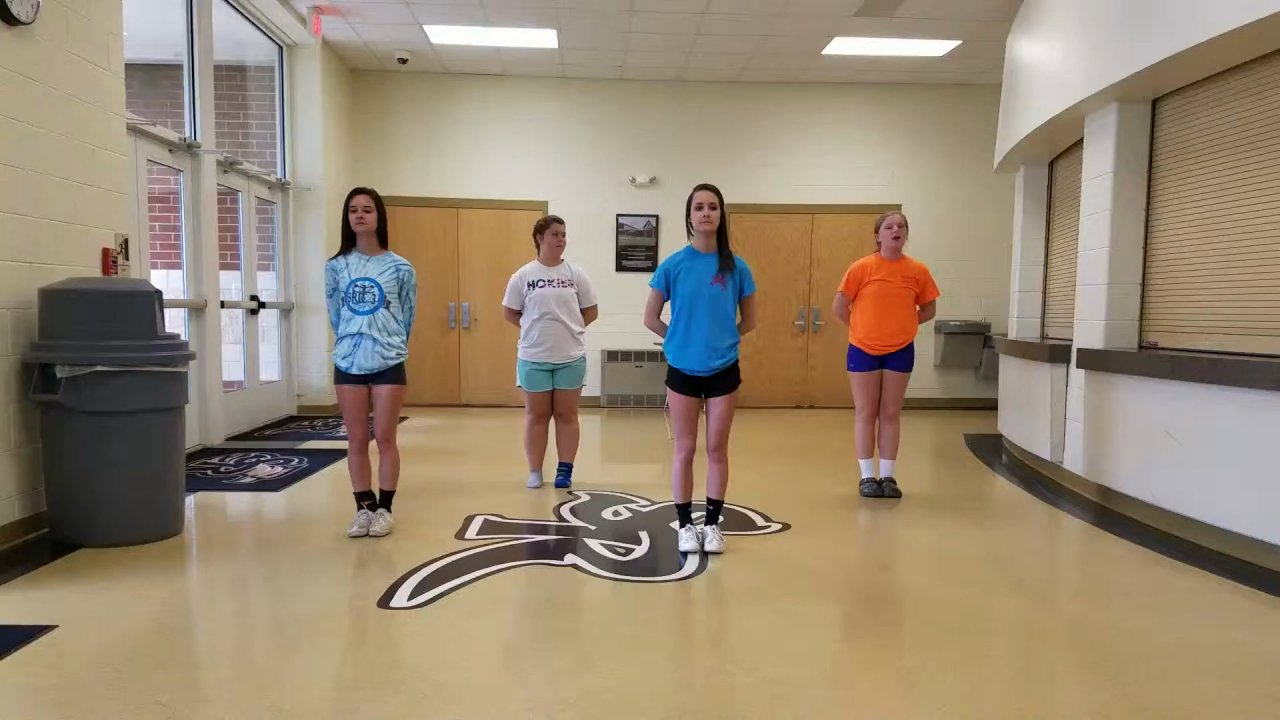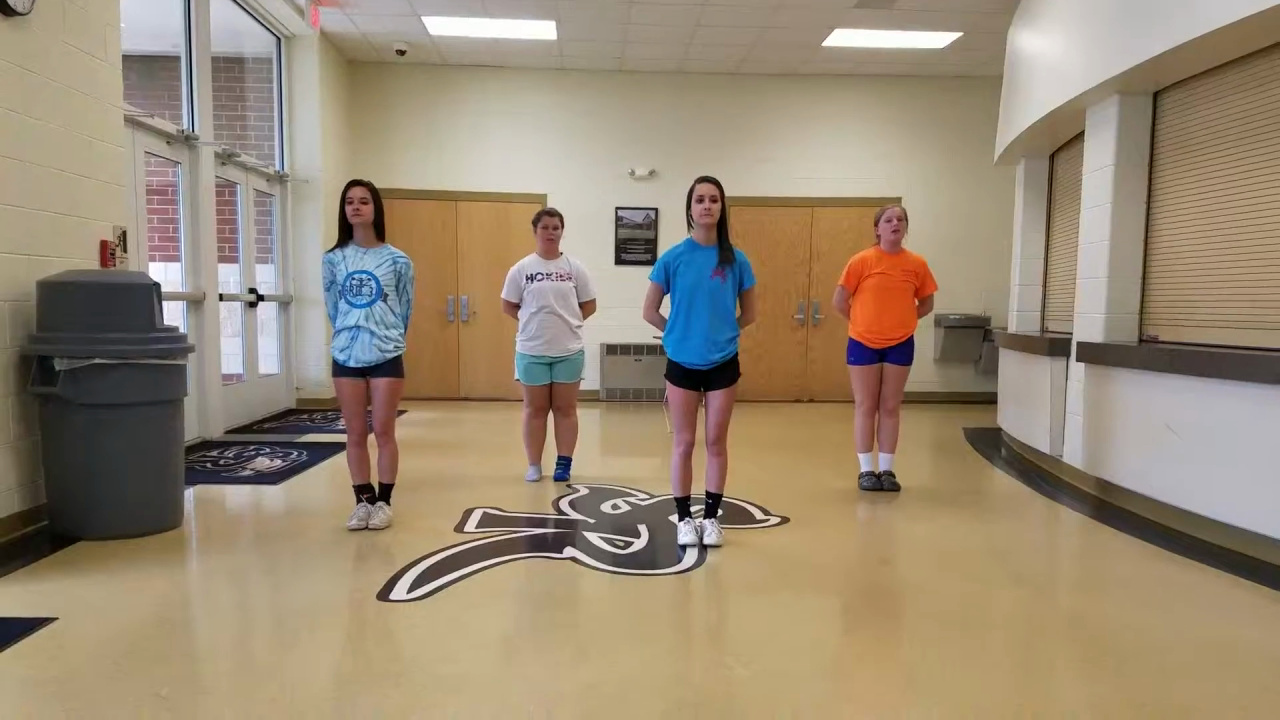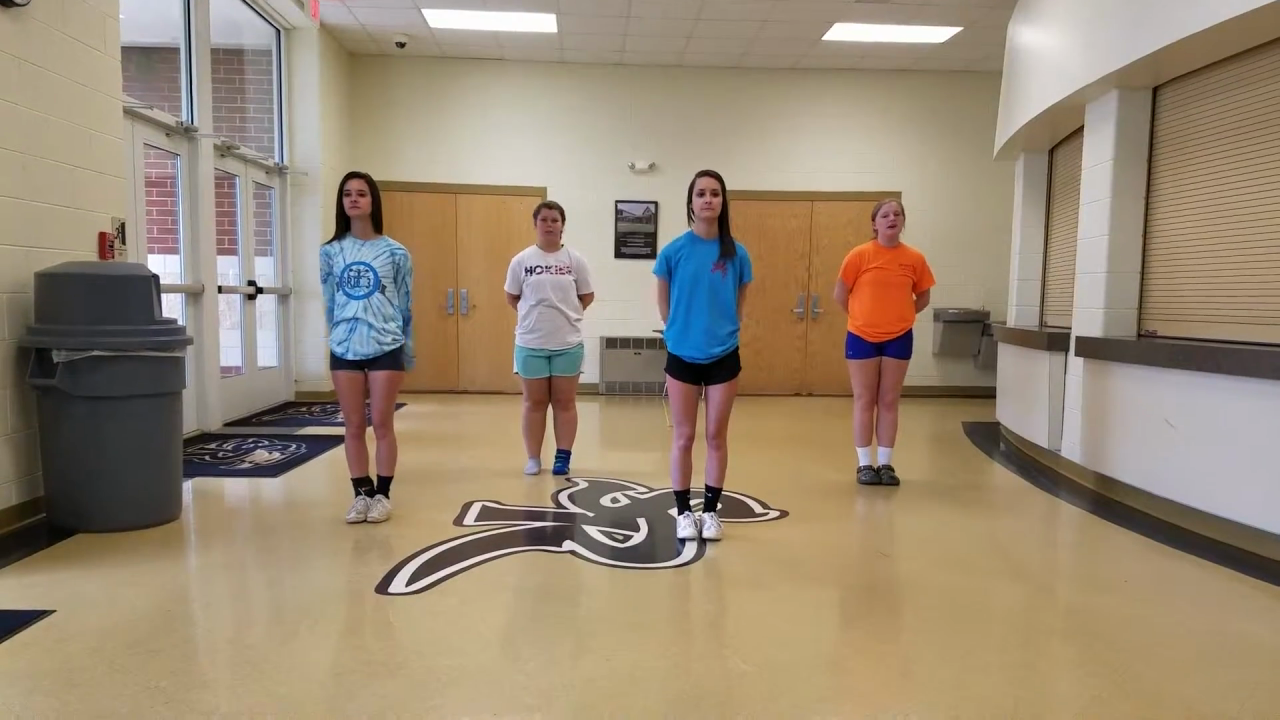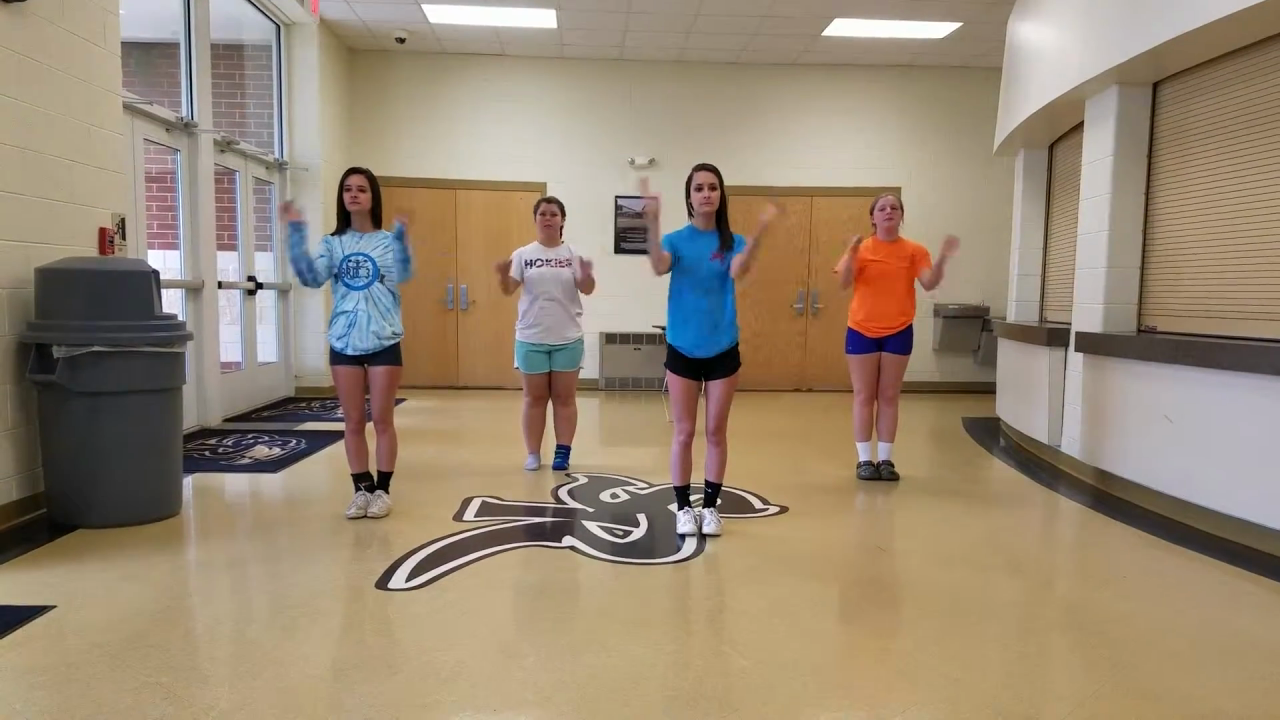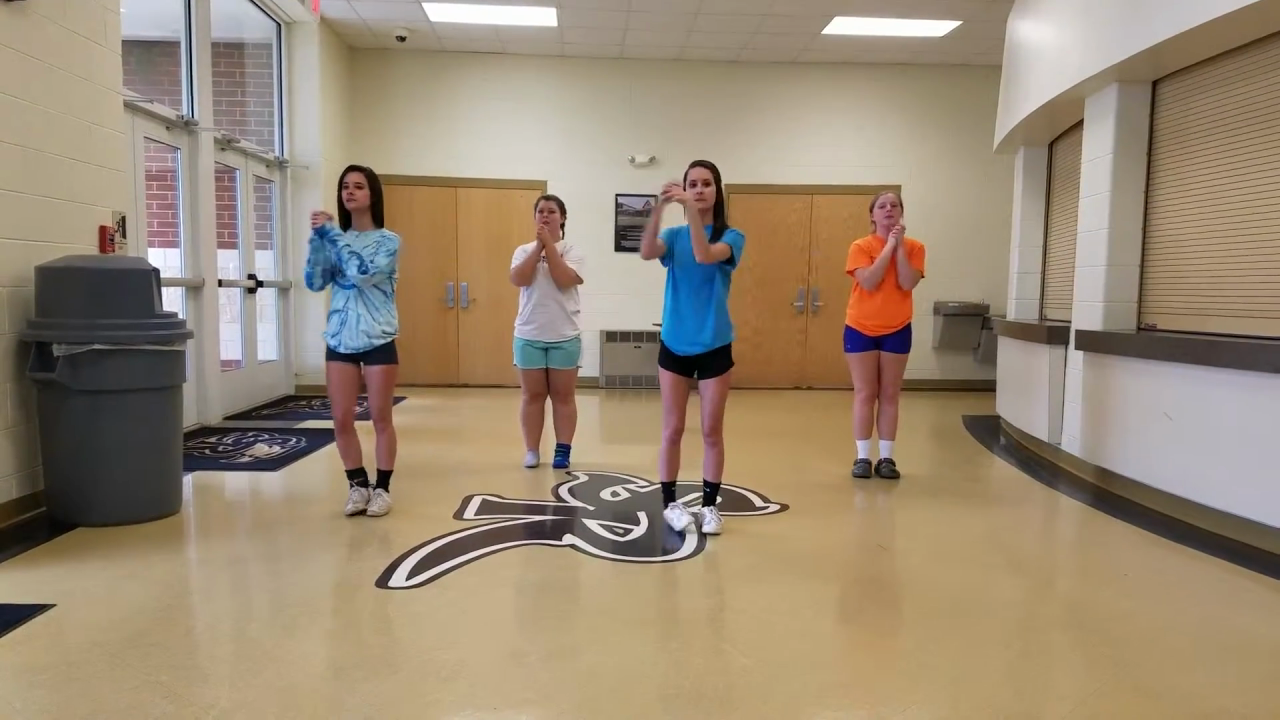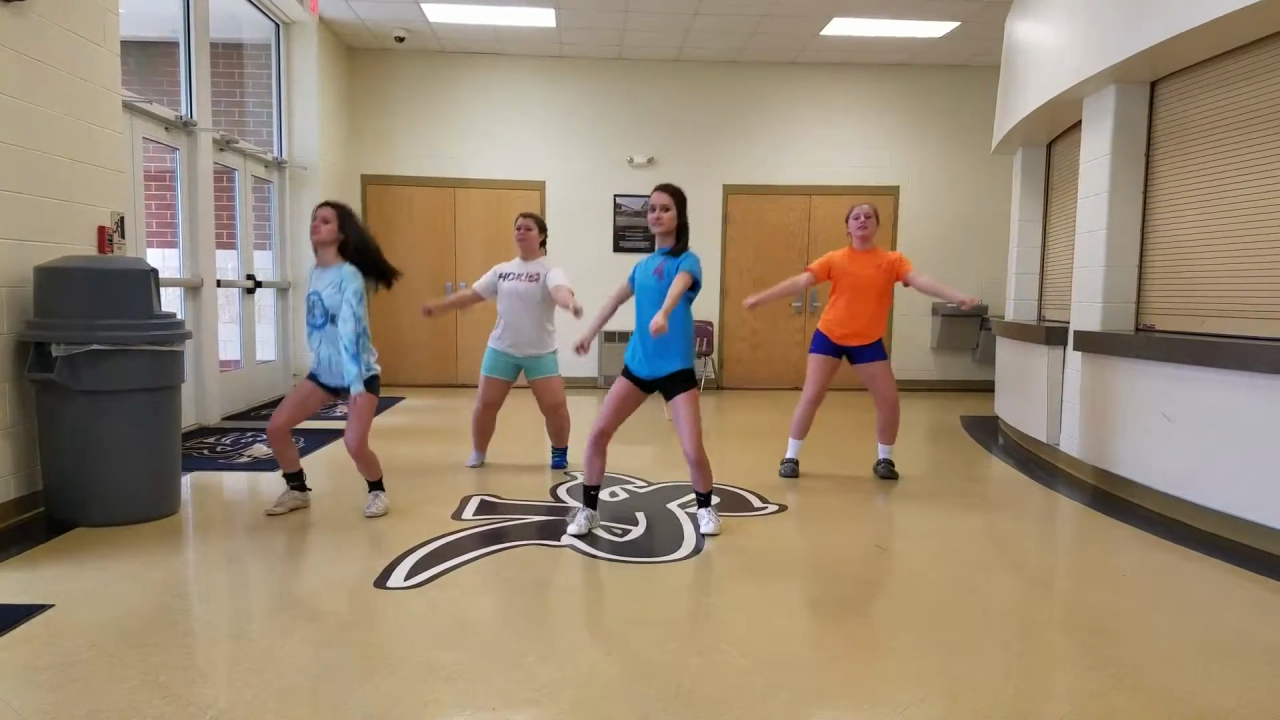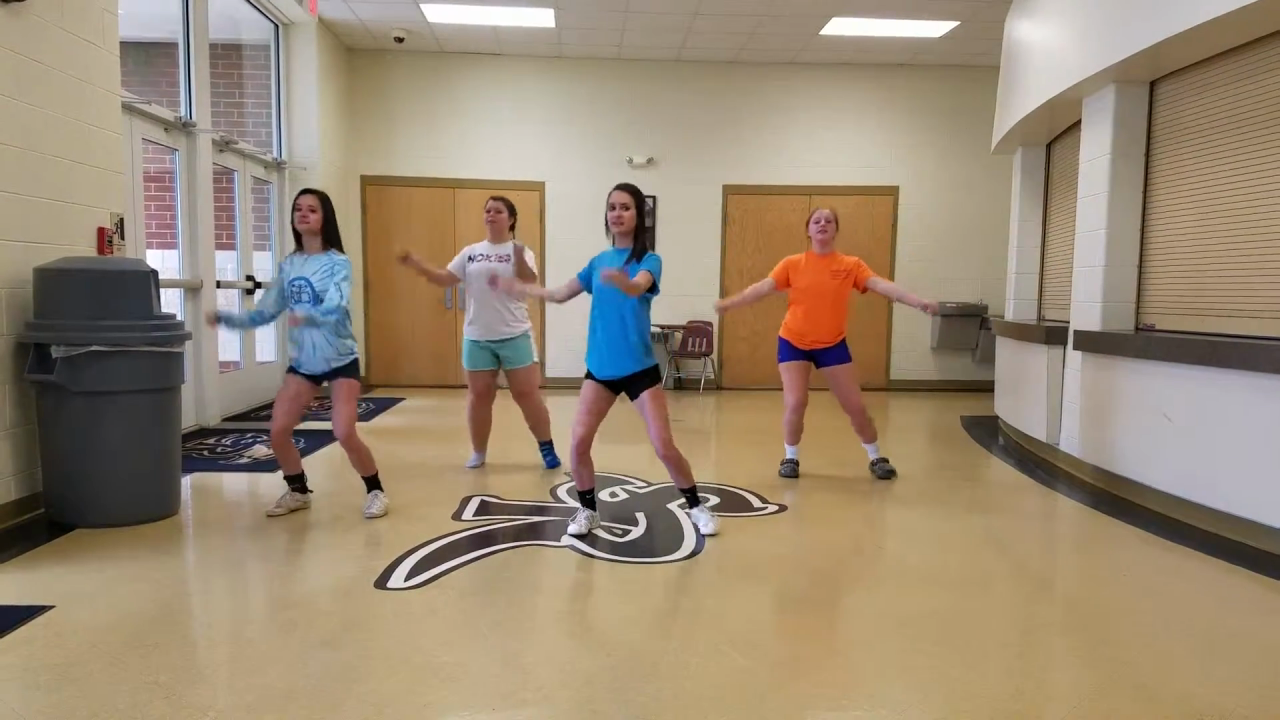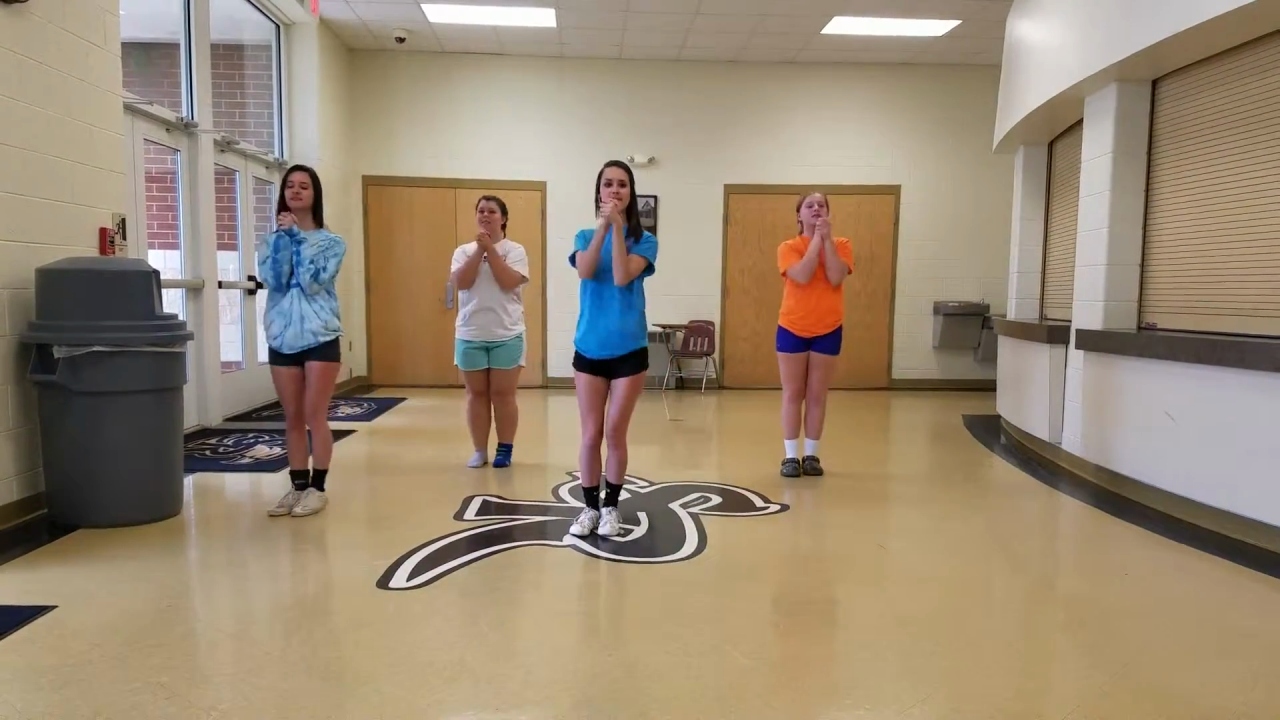
dt=0.4s
person 1, frame 1
left shoulder: (736, 267)
right shoulder: (672, 266)
left elbow: (749, 320)
right elbow: (650, 318)
left wrist: (721, 339)
right wrist: (681, 339)
left hip: (724, 370)
right hip: (683, 370)
left knee: (717, 449)
right knee: (685, 450)
left ankle: (713, 524)
right ankle: (685, 525)
person 1, frame 2
left shoulder: (736, 260)
right shoulder: (673, 258)
left elbow: (748, 314)
right elbow: (650, 311)
left wrist: (720, 334)
right wrist: (681, 334)
left hip: (723, 364)
right hip: (682, 363)
left knee: (716, 443)
right knee: (684, 444)
left ankle: (711, 518)
right ankle: (684, 519)
person 1, frame 3
left shoulder: (736, 254)
right shoulder: (673, 252)
left elbow: (739, 309)
right elbow: (664, 307)
left wrist: (722, 333)
right wrist: (680, 335)
left hip: (724, 358)
right hip: (682, 357)
left knee: (716, 437)
right knee: (683, 437)
left ankle: (711, 511)
right ankle: (683, 512)
person 1, frame 4
left shoulder: (734, 241)
right shoulder: (674, 239)
left elbow: (737, 272)
right elbow: (659, 268)
left wrist: (761, 230)
right wrist: (652, 219)
left hip: (722, 349)
right hip: (682, 349)
left knee: (716, 432)
right knee: (684, 432)
left ankle: (710, 507)
right ankle: (684, 508)
person 1, frame 5
left shoulder: (730, 238)
right shoulder: (674, 238)
left elbow: (704, 256)
right elbow: (647, 252)
left wrist: (692, 208)
right wrist: (658, 208)
left hip: (714, 347)
right hip: (675, 345)
left knee: (711, 431)
right knee: (672, 429)
left ankle: (710, 505)
right ankle: (672, 503)
person 1, frame 6
left shoulder: (687, 260)
right shoulder: (644, 264)
left elbow: (677, 289)
right elbow: (616, 299)
left wrist: (663, 315)
right wrist: (588, 334)
left hip: (676, 370)
right hip: (637, 367)
left knee: (693, 452)
right knee: (598, 434)
left ankle: (705, 508)
right ankle: (588, 509)
person 1, frame 7
left shoulder: (649, 261)
right shoulder: (598, 260)
left elbow: (635, 290)
right elbow: (561, 294)
left wrist: (619, 280)
right wrist: (519, 288)
left hip: (641, 368)
right hip: (600, 367)
left knee: (664, 447)
right knee: (579, 441)
left ankle: (695, 506)
right ankle: (588, 509)
person 1, frame 8
left shoulder: (644, 240)
right shoulder: (586, 236)
left elbow: (623, 278)
right elbow: (585, 272)
left wrist: (617, 226)
right wrist: (603, 225)
left hip: (630, 349)
right hip: (589, 348)
left knee: (615, 432)
right knee: (591, 435)
left ankle: (611, 505)
right ankle: (591, 507)
person 2, frame 1
left shoulder: (400, 268)
right shoulder: (336, 267)
left elbow: (406, 317)
right elbow: (336, 316)
right wrist: (351, 346)
left hip: (388, 364)
right hip: (348, 364)
left knee: (385, 439)
right knee: (357, 441)
left ankle: (384, 508)
right ankle: (364, 507)
person 2, frame 2
left shoulder: (397, 260)
right shoulder: (333, 260)
left elbow: (404, 311)
right elbow: (333, 310)
right wrist: (349, 340)
left hip: (386, 357)
right hip: (346, 357)
left knee: (383, 433)
right knee: (355, 434)
left ankle: (384, 502)
right ankle: (363, 501)
person 2, frame 3
left shoulder: (395, 252)
right shoulder: (331, 252)
left elbow: (405, 306)
right elbow: (331, 306)
left wrist: (406, 351)
right wrist: (344, 335)
left hip: (385, 350)
right hip: (344, 350)
left knee: (382, 425)
right knee: (354, 427)
left ankle: (383, 494)
right ankle: (362, 493)
person 2, frame 4
left shoulder: (390, 240)
right shoulder: (333, 242)
left elbow: (401, 276)
right elbow: (310, 278)
left wrist: (401, 236)
right wrist: (296, 232)
left hip: (383, 342)
right hip: (344, 342)
left knee: (382, 420)
right knee: (352, 421)
left ankle: (381, 490)
right ankle: (360, 488)
person 2, frame 5
left shoulder: (386, 240)
right shoulder: (337, 240)
left elbow: (362, 272)
right elbow: (315, 281)
left wrist: (328, 234)
right wrist: (317, 236)
left hip: (378, 341)
right hip: (340, 343)
left knee: (381, 420)
right knee: (342, 419)
left ankle: (382, 488)
right ankle: (358, 486)
person 2, frame 6
left shoulder: (350, 277)
right shoulder: (314, 273)
left elbow: (351, 332)
left wrist: (356, 382)
left hip: (359, 375)
right hip: (322, 374)
left knee: (355, 444)
right knee: (276, 429)
left ankle: (377, 491)
right ankle: (297, 489)
person 2, frame 7
left shoulder: (339, 263)
right shoulder: (288, 264)
left elbow: (337, 308)
right elbow: (266, 311)
left wrist: (308, 316)
right wrist: (229, 319)
left hip: (341, 361)
right hip: (302, 363)
left knee: (345, 434)
right knee: (278, 431)
left ankle: (375, 490)
right ankle: (297, 490)
person 2, frame 8
left shoulder: (332, 242)
right shoulder: (270, 241)
left elbow: (312, 283)
right elbow: (274, 283)
left wrist: (298, 238)
right wrist: (284, 238)
left hip: (321, 338)
right hip: (282, 340)
left knee: (314, 416)
right knee: (293, 418)
left ankle: (317, 487)
right ankle: (298, 487)
person 3, frame 1
left shoulder: (918, 271)
right shoulder: (861, 267)
left elbow: (929, 310)
right elbow: (839, 307)
left wrist: (901, 325)
right wrist: (863, 327)
left hip: (900, 351)
right hip: (864, 350)
left knee: (891, 414)
right knee: (865, 413)
left ankle: (888, 476)
right ankle: (867, 476)
person 3, frame 2
left shoulder: (917, 264)
right shoulder: (861, 261)
left elbow: (927, 304)
right elbow: (839, 301)
left wrist: (900, 320)
right wrist: (863, 323)
left hip: (900, 345)
right hip: (864, 344)
left knee: (890, 408)
right knee: (866, 407)
left ankle: (887, 470)
right ankle: (866, 470)
person 3, frame 3
left shoulder: (915, 259)
right shoulder: (859, 255)
left elbow: (923, 298)
right elbow: (840, 295)
left wrist: (900, 318)
right wrist: (861, 320)
left hip: (898, 339)
right hip: (862, 337)
left knee: (889, 402)
right knee: (864, 400)
left ankle: (885, 463)
right ankle: (864, 464)
person 3, frame 4
left shoulder: (914, 249)
right shoulder: (861, 248)
left elbow: (929, 283)
right elbow: (844, 283)
left wrist: (942, 260)
right wrist: (850, 256)
left hip: (898, 332)
right hip: (862, 331)
left knee: (889, 396)
right knee: (864, 396)
left ankle: (885, 458)
right ankle: (864, 459)
person 3, frame 5
left shoulder: (912, 247)
right shoulder: (861, 247)
left elbow: (908, 282)
right elbow: (868, 281)
left wrist: (902, 243)
right wrist: (888, 245)
left hip: (897, 330)
right hip: (860, 329)
left knee: (889, 396)
right knee: (865, 394)
left ankle: (886, 458)
right ankle: (863, 458)
person 3, frame 6
left shoulder: (892, 261)
right shoulder: (834, 260)
left elbow: (921, 281)
right elbow: (801, 281)
left wrist: (957, 297)
right wrist: (760, 298)
left hip: (869, 342)
right hip: (829, 337)
left knee: (888, 402)
right knee: (811, 397)
left ankle: (884, 460)
right ankle: (791, 456)
person 3, frame 7
left shoulder: (851, 265)
right shoulder: (792, 264)
left elbow: (883, 286)
right elbow: (763, 288)
left wrist: (919, 301)
right wrist: (730, 303)
left hip: (833, 345)
right hip: (794, 343)
left knee: (856, 405)
right knee: (796, 403)
left ankle: (876, 457)
right ankle: (790, 458)
person 3, frame 8
left shoulder: (841, 245)
right shoulder: (789, 247)
left elbow: (836, 278)
right elbow: (802, 277)
left wrist: (827, 240)
right wrist: (817, 239)
left hip: (828, 331)
right hip: (792, 330)
left knee: (816, 396)
right knee: (793, 394)
left ankle: (811, 455)
right ankle: (791, 456)
person 4, frame 1
left shoulder: (576, 274)
right shoulder: (523, 276)
left elbow: (591, 311)
right elbow: (510, 313)
left wrist: (569, 328)
right wrist: (534, 328)
left hip: (570, 357)
right hip: (534, 358)
left knee: (567, 415)
right knee: (536, 415)
left ankle: (565, 470)
right ankle: (535, 471)
person 4, frame 2
left shoulder: (574, 267)
right shoulder: (521, 268)
left elbow: (589, 306)
right elbow: (508, 306)
left wrist: (567, 322)
right wrist: (532, 322)
left hip: (569, 350)
right hip: (532, 351)
left knee: (565, 409)
right knee: (535, 409)
left ankle: (564, 464)
right ankle: (534, 465)
person 4, frame 3
left shoulder: (575, 260)
right shoulder: (521, 260)
left elbow: (586, 298)
right elbow: (512, 299)
left wrist: (566, 318)
right wrist: (533, 318)
left hip: (568, 343)
right hip: (530, 344)
left knee: (564, 402)
right knee: (534, 402)
left ankle: (563, 457)
right ankle: (533, 458)
person 4, frame 4
left shoulder: (575, 254)
right shoulder: (522, 254)
left elbow: (587, 289)
right elbow: (508, 289)
left wrist: (587, 274)
right wrist: (503, 274)
left hip: (568, 338)
right hip: (532, 338)
left knee: (564, 397)
right knee: (534, 397)
left ankle: (563, 452)
right ankle: (533, 453)
person 4, frame 5
left shoulder: (571, 250)
right shoulder: (524, 251)
left elbow: (564, 280)
right elbow: (519, 279)
left wrist: (548, 243)
right wrist: (535, 246)
left hip: (564, 336)
right hip: (529, 335)
left knee: (562, 395)
right knee: (532, 395)
left ankle: (562, 451)
right ankle: (532, 452)
person 4, frame 6
left shoulder: (550, 270)
right shoulder: (501, 270)
left elbow: (562, 292)
right elbow: (472, 294)
left wrist: (572, 303)
right wrist: (440, 306)
left hip: (539, 352)
right hip: (501, 350)
left knee: (554, 406)
right knee: (485, 406)
left ankle: (559, 452)
right ankle: (478, 452)
person 4, frame 7
left shoulder: (519, 251)
right shoulder: (471, 252)
left elbow: (528, 277)
right elbow: (444, 279)
left wrist: (519, 255)
right wrist: (417, 265)
left hip: (514, 335)
right hip: (478, 336)
left knee: (528, 394)
right knee: (479, 396)
left ankle: (547, 447)
right ankle: (479, 452)
person 4, frame 8
left shoulder: (515, 250)
right shoulder: (464, 251)
left elbow: (510, 282)
right elbow: (460, 282)
left wrist: (491, 249)
right wrist: (479, 250)
left hip: (507, 335)
right hip: (470, 335)
left knee: (503, 395)
right knee: (477, 394)
left ankle: (505, 449)
right ankle: (480, 451)
